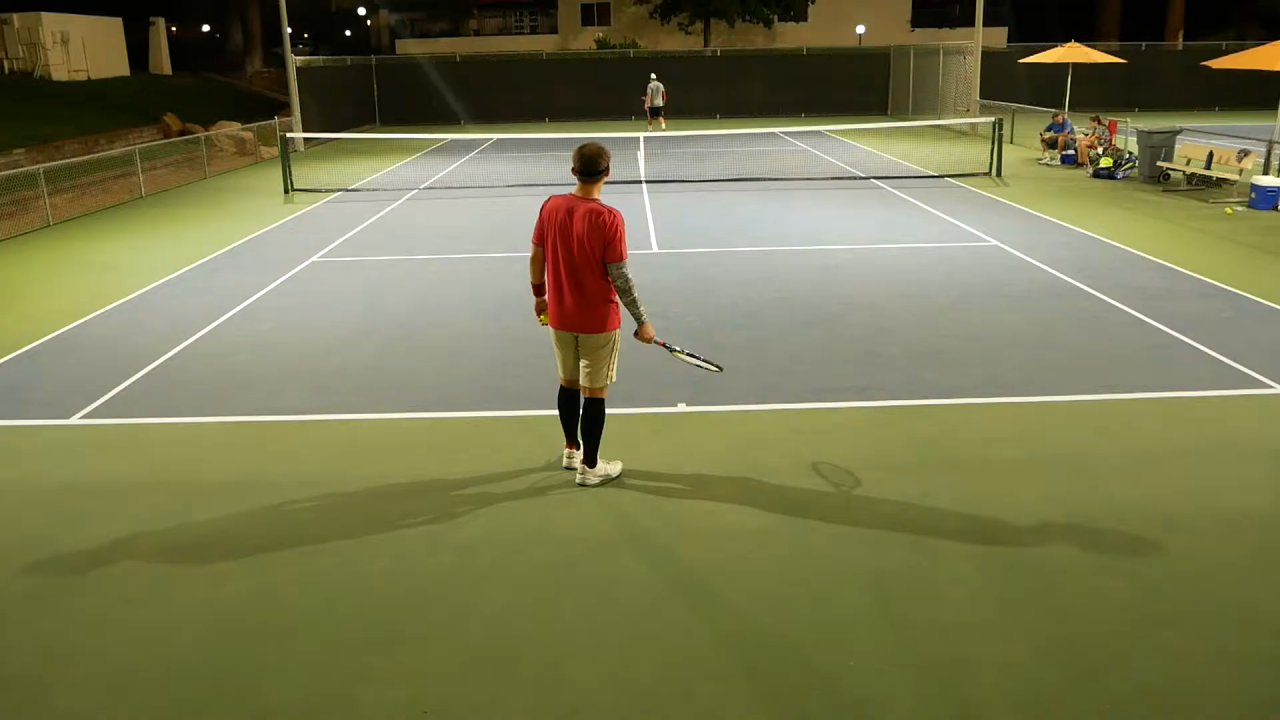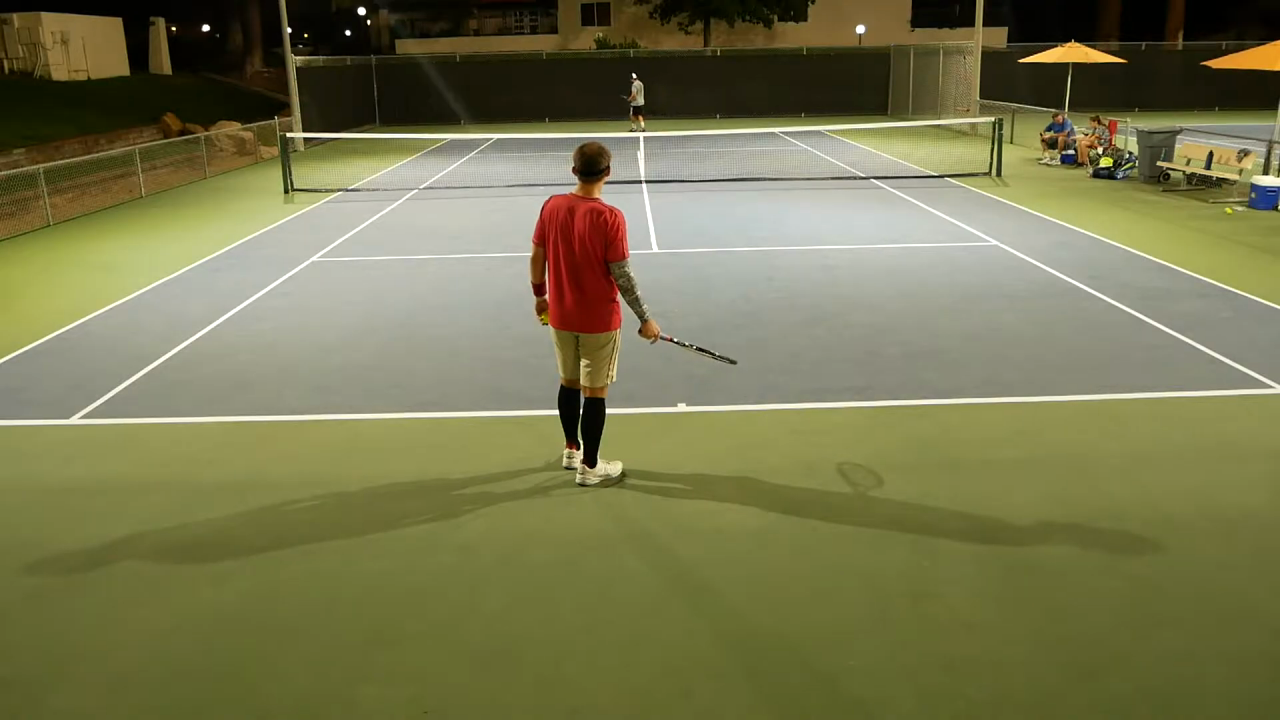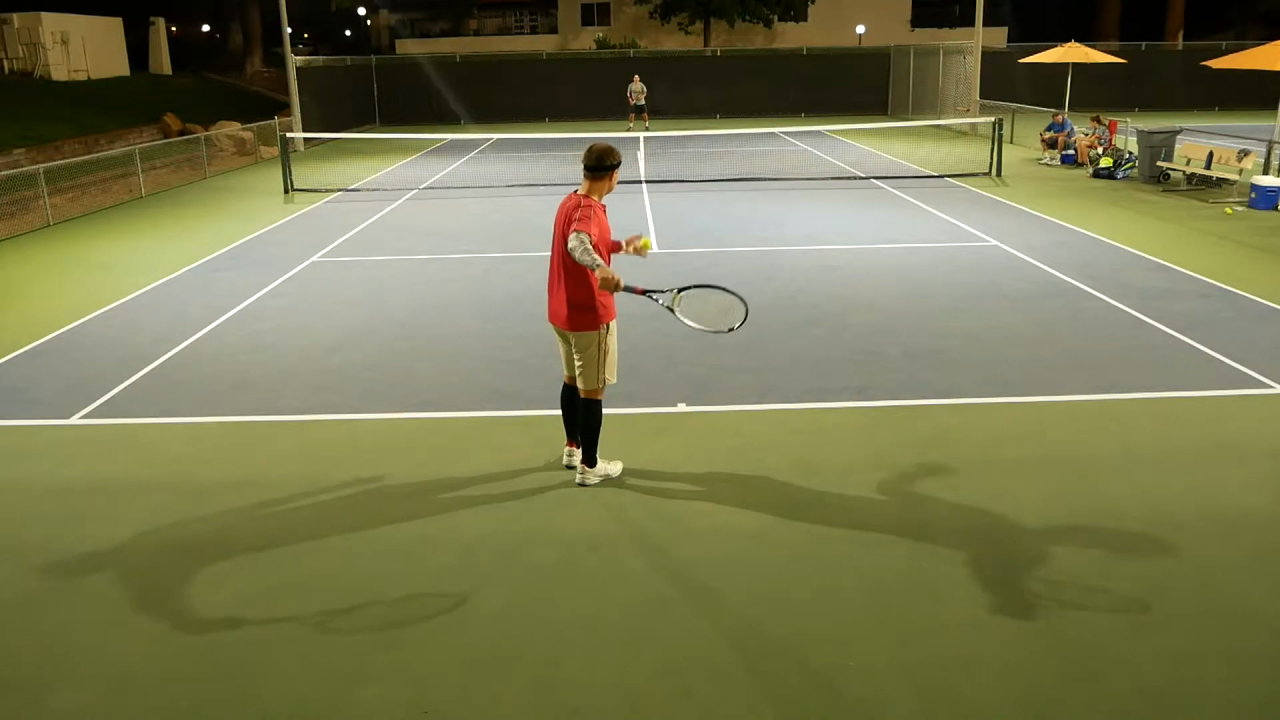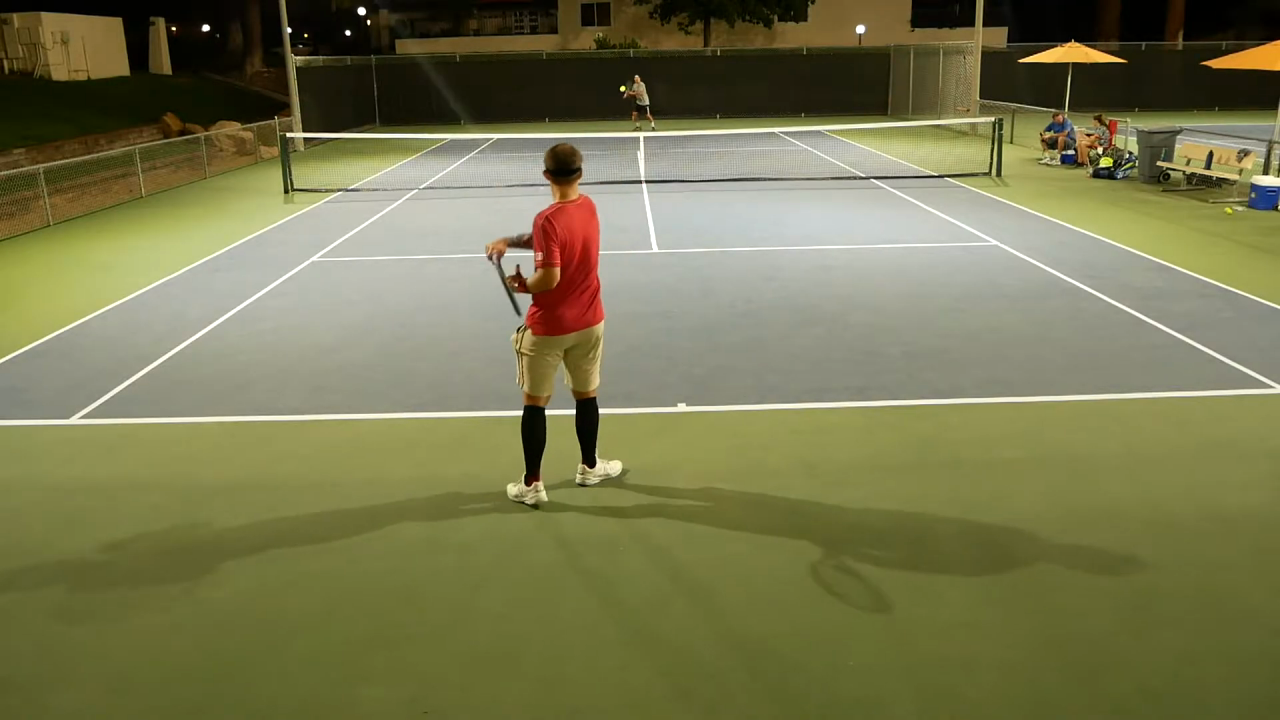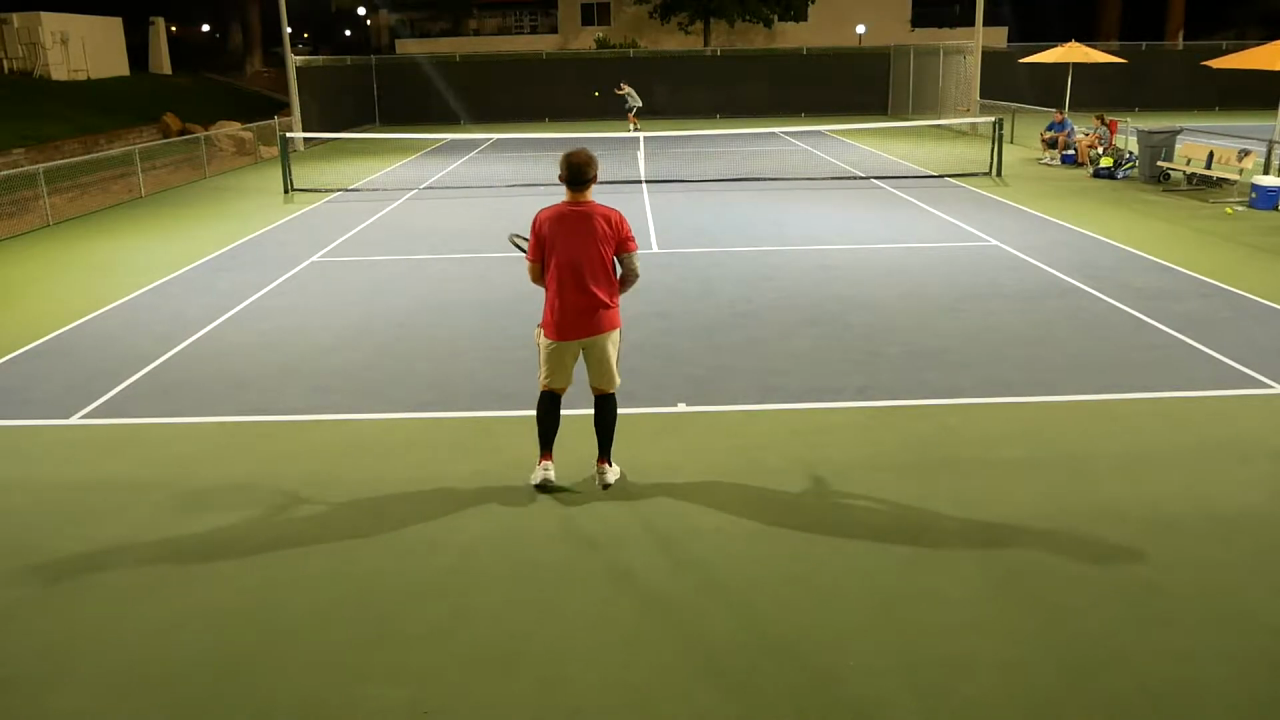
dt=1s
person 1, frame 1
left shoulder: (551, 207)
right shoulder: (609, 218)
left elbow: (536, 257)
right elbow: (619, 277)
left wrist: (539, 295)
right wrist: (642, 321)
left hip: (561, 316)
right hip: (598, 321)
left knee: (568, 383)
right knee: (595, 391)
left ankle: (572, 449)
right ankle: (589, 466)
person 1, frame 2
left shoulder: (551, 207)
right shoulder: (610, 218)
left elbow: (537, 257)
right elbow: (621, 275)
left wrist: (539, 295)
right wrist: (645, 319)
left hip: (561, 316)
right hip: (599, 320)
left knee: (568, 383)
right knee: (595, 391)
left ankle: (571, 449)
right ankle: (589, 466)
person 1, frame 3
left shoulder: (571, 200)
right shoulder: (589, 208)
right elbow: (576, 244)
left wrist: (619, 246)
right wrist: (599, 268)
left hip: (562, 312)
right hip: (589, 316)
left knee: (572, 380)
right knee: (592, 391)
left ankle: (572, 447)
right ankle: (589, 466)
person 1, frame 4
left shoulder: (548, 219)
right shoulder: (588, 206)
left elbow: (550, 279)
left wrist: (522, 283)
right wrist: (510, 241)
left hip: (548, 327)
right hip: (589, 322)
left knee: (535, 403)
right knee: (586, 395)
left ankle: (532, 483)
right ankle: (589, 466)
person 1, frame 5
left shoulder: (544, 219)
right shoulder: (613, 219)
left elbow: (535, 275)
right elbow: (632, 272)
left hip: (558, 325)
right hip: (603, 323)
left knee: (551, 391)
right knee: (605, 392)
left ankle: (545, 461)
right ankle: (604, 465)
